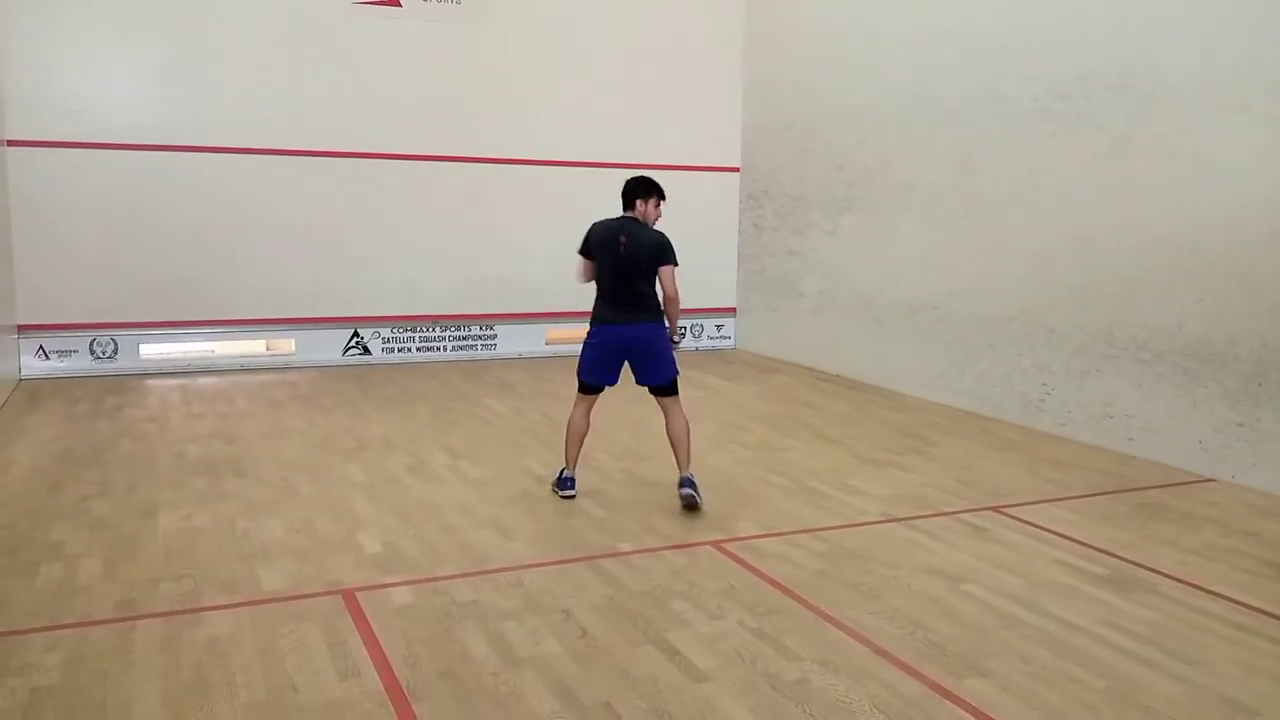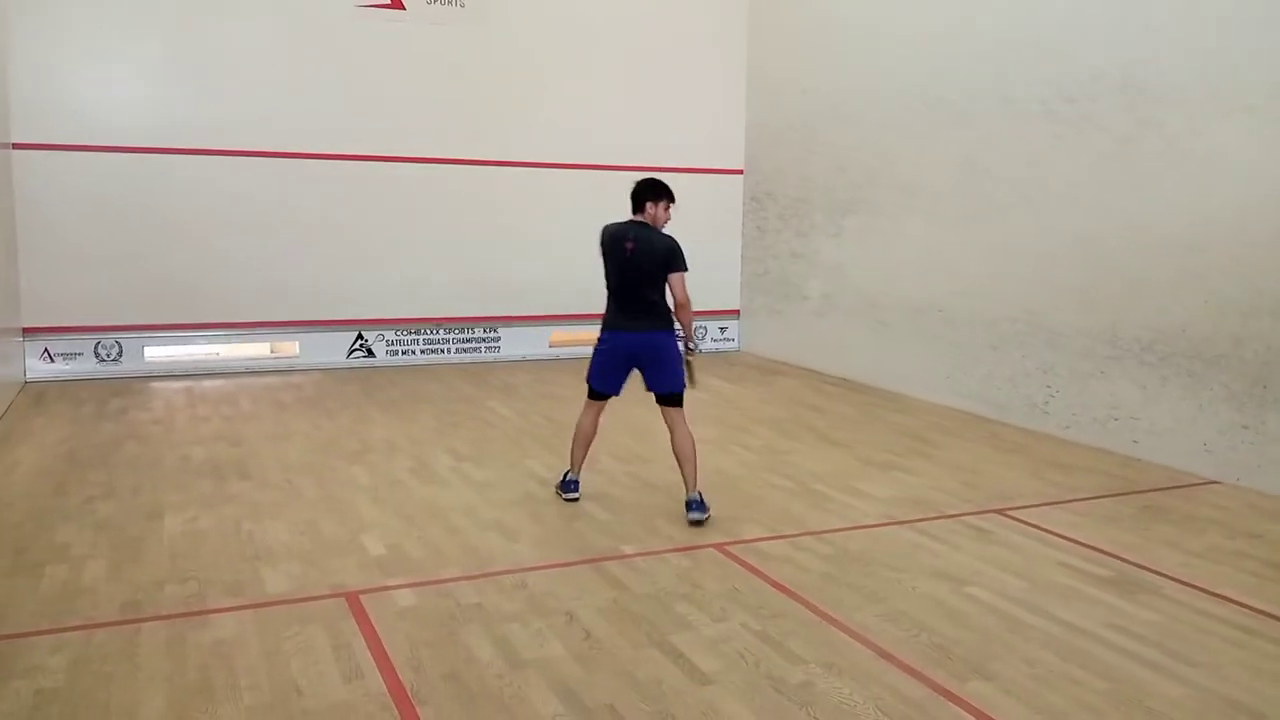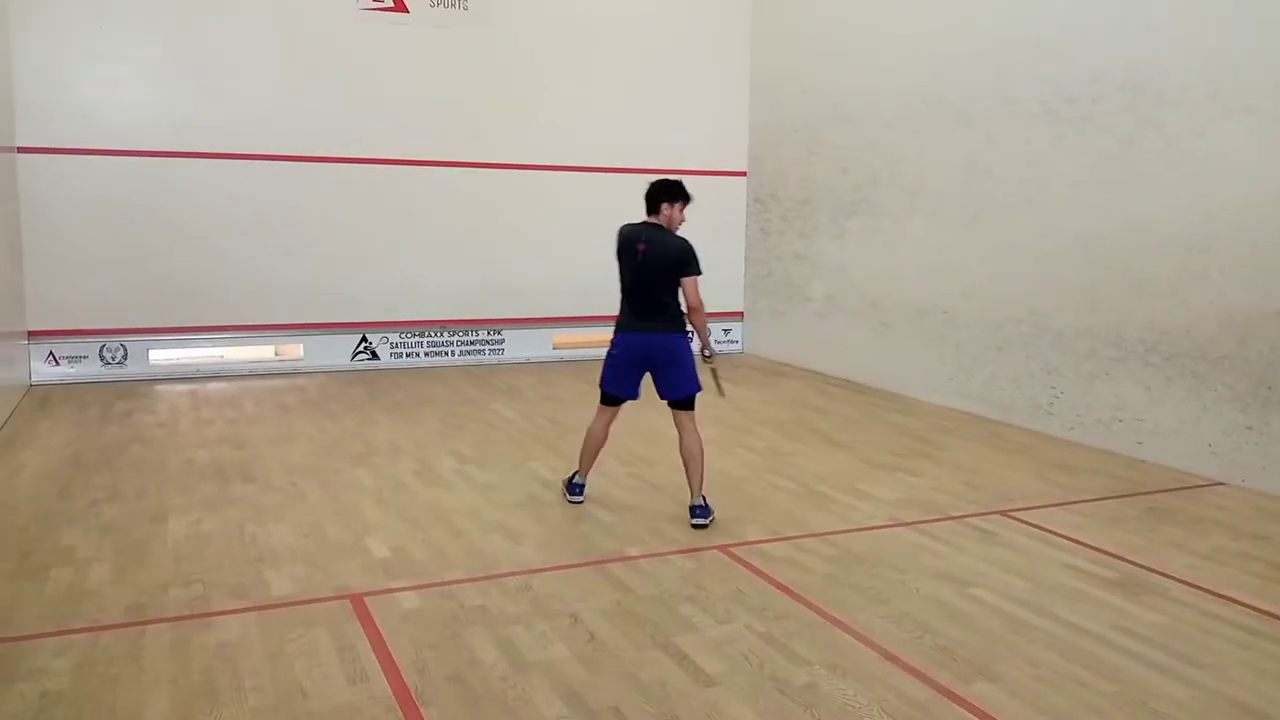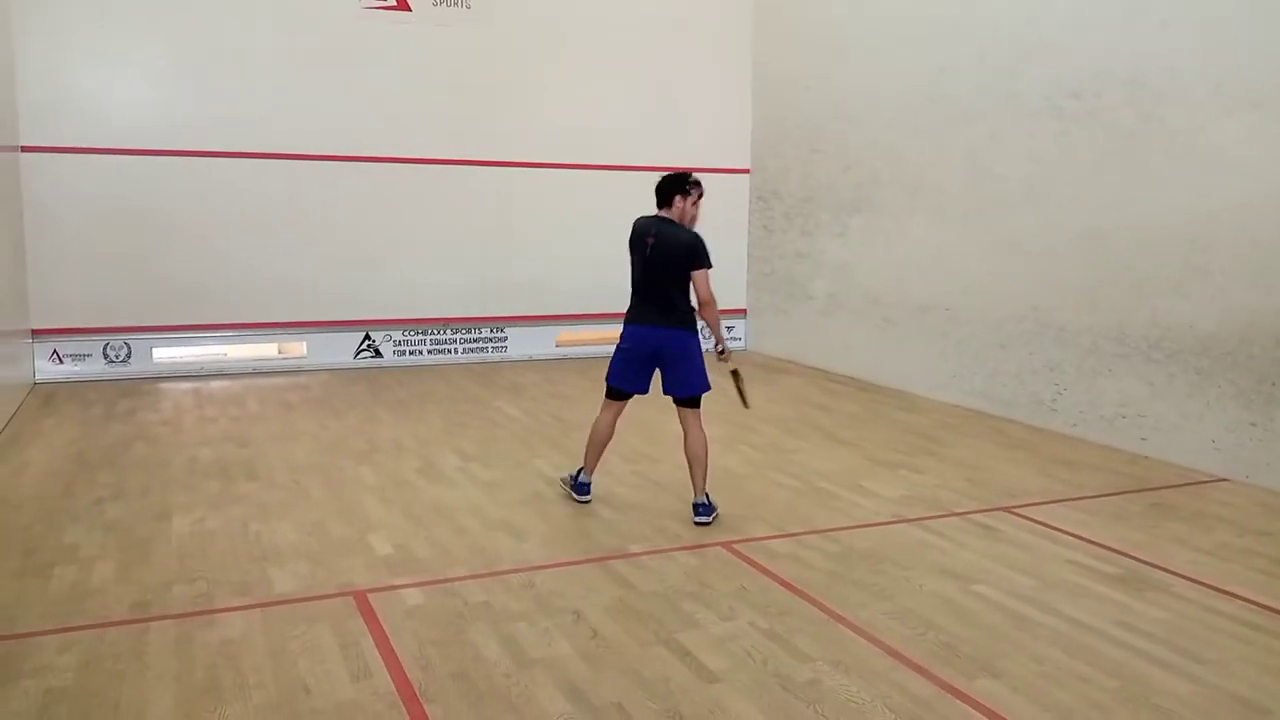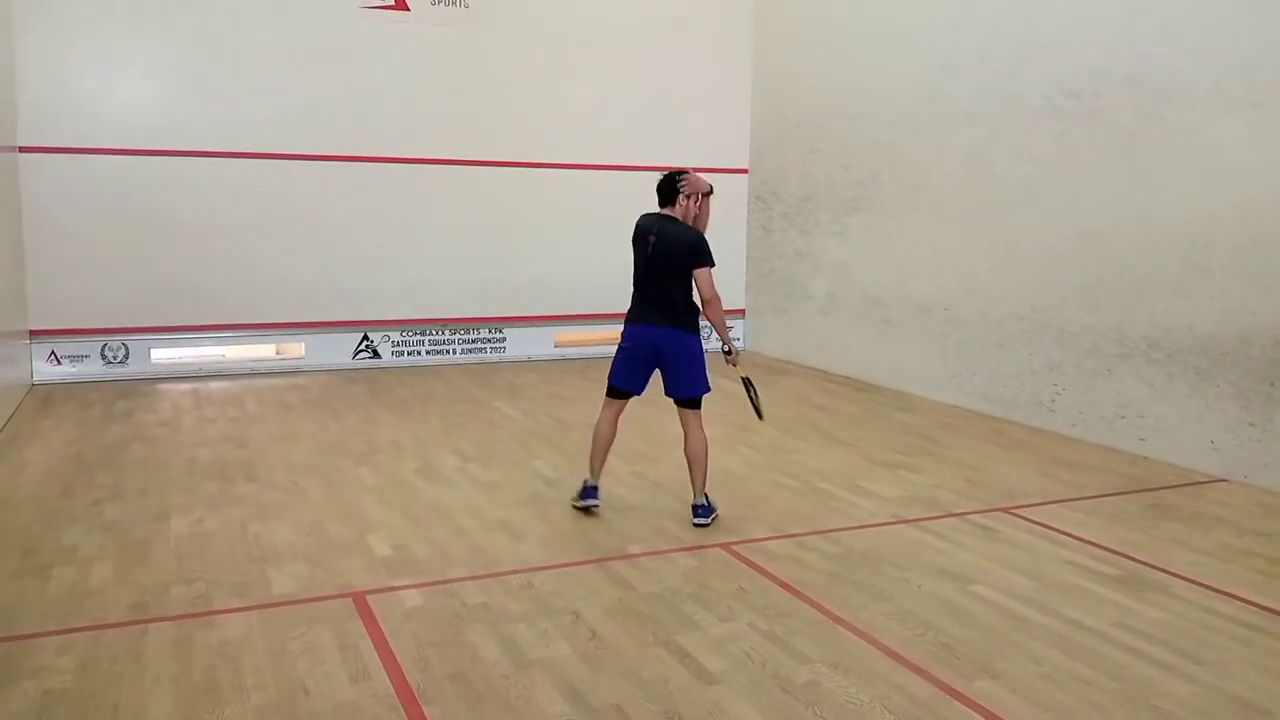
dt=0.1s
person 1, frame 1
left shoulder: (597, 231)
right shoulder: (658, 241)
left elbow: (586, 274)
right elbow: (670, 294)
right wrist: (673, 331)
left hip: (605, 329)
right hip: (648, 330)
left knee: (583, 403)
right knee: (672, 406)
left ankle: (568, 477)
right ankle: (686, 480)
person 1, frame 2
left shoulder: (609, 234)
right shoulder: (667, 246)
right elbow: (681, 302)
left wrist: (655, 224)
right wrist: (690, 339)
left hip: (615, 335)
right hip: (657, 338)
left knee: (592, 408)
right knee: (676, 419)
left ankle: (571, 481)
right ankle: (693, 500)
person 1, frame 3
left shoulder: (625, 235)
right shoulder: (680, 248)
right elbow: (694, 305)
right wrist: (707, 343)
left hip: (628, 338)
right hip: (671, 341)
left knee: (605, 413)
right knee: (686, 423)
left ankle: (577, 483)
right ankle: (698, 504)
person 1, frame 4
left shoulder: (639, 228)
right shoulder: (692, 243)
right elbow: (705, 299)
left wrist: (695, 198)
right wrist: (720, 342)
left hip: (637, 332)
right hip: (680, 336)
left knee: (611, 408)
right knee: (691, 420)
left ankle: (583, 480)
right ankle: (700, 502)
person 1, frame 5
left shoulder: (643, 225)
right shoulder: (693, 240)
right elbow: (709, 298)
left wrist: (704, 193)
right wrist: (728, 343)
left hip: (638, 331)
right hip: (680, 337)
left knee: (611, 408)
right knee: (692, 422)
left ankle: (591, 487)
right ankle: (700, 503)
